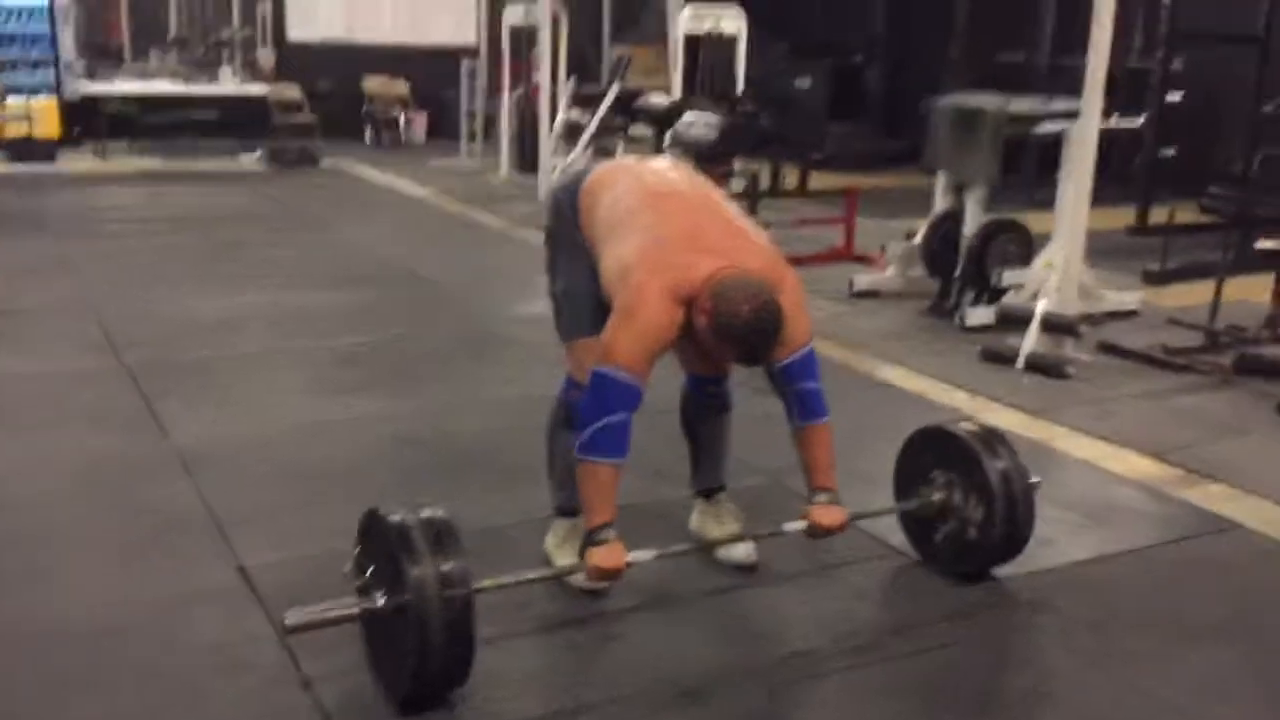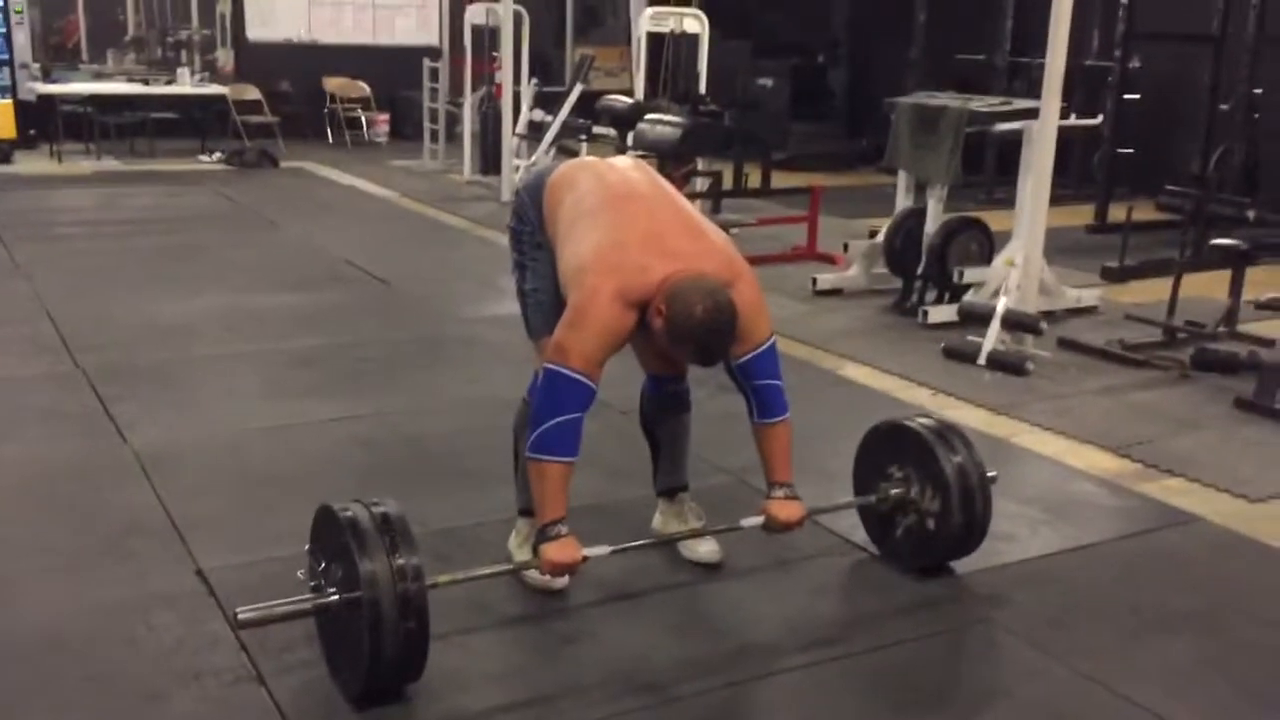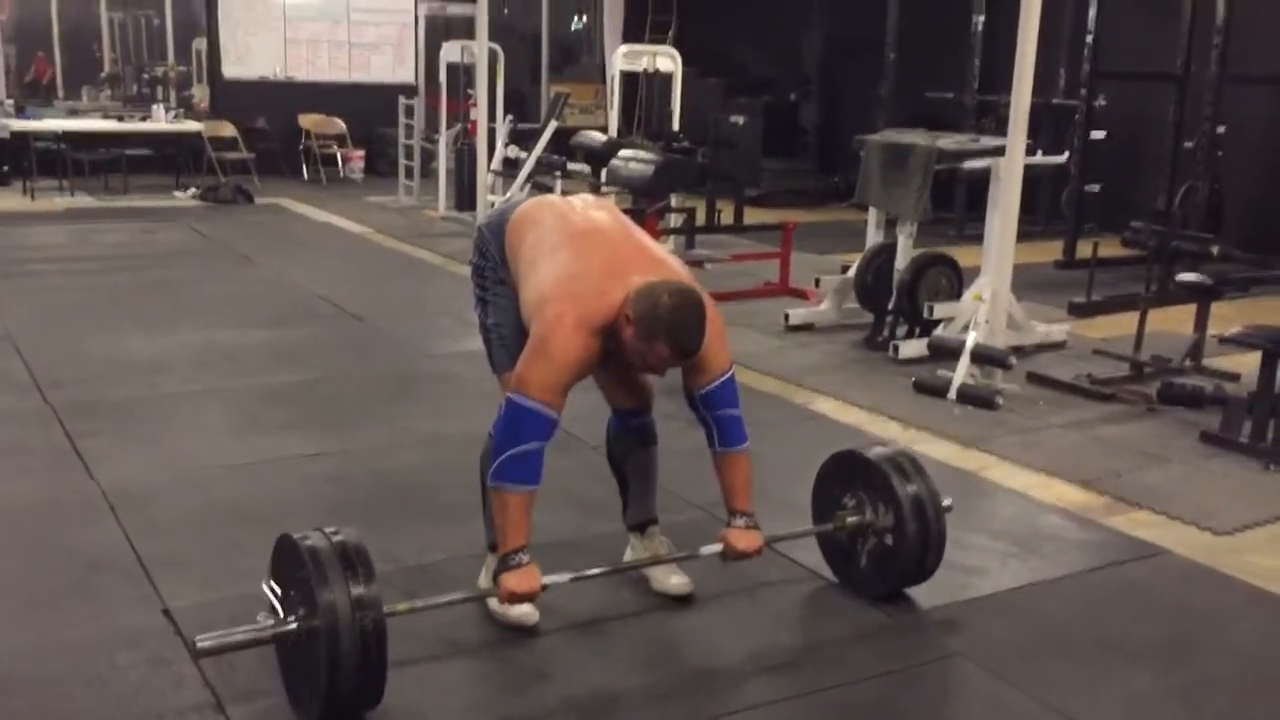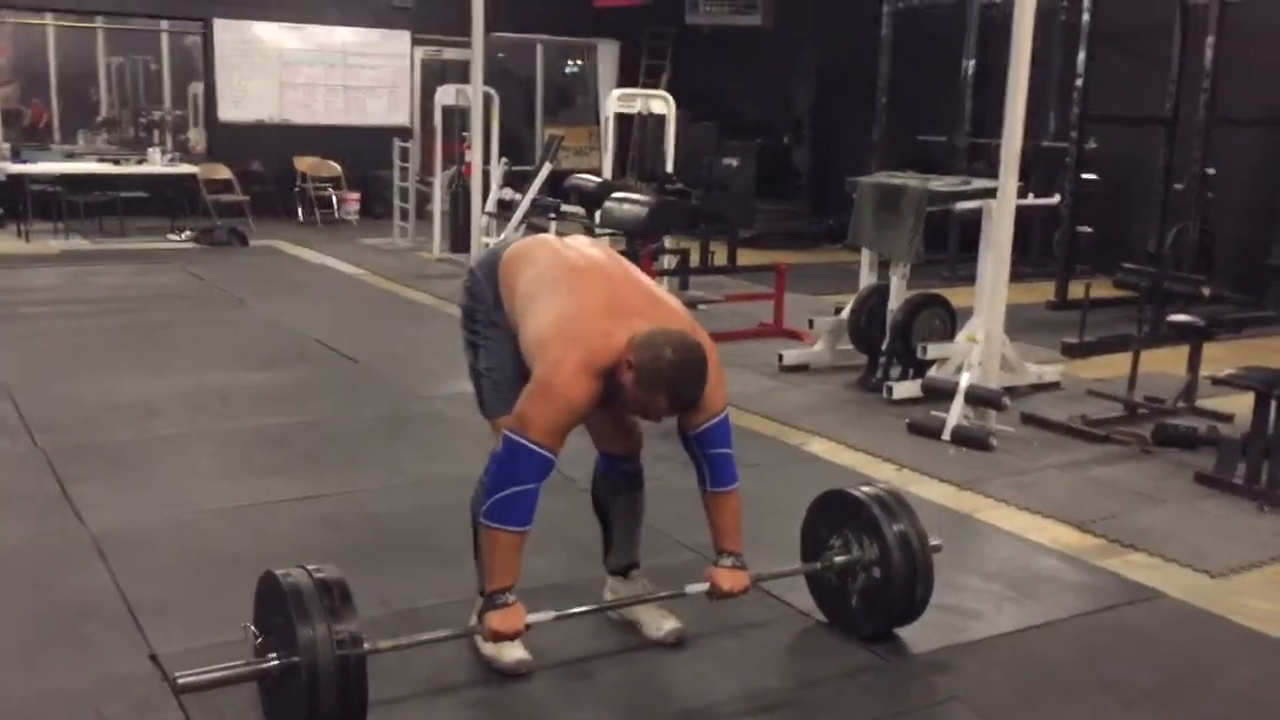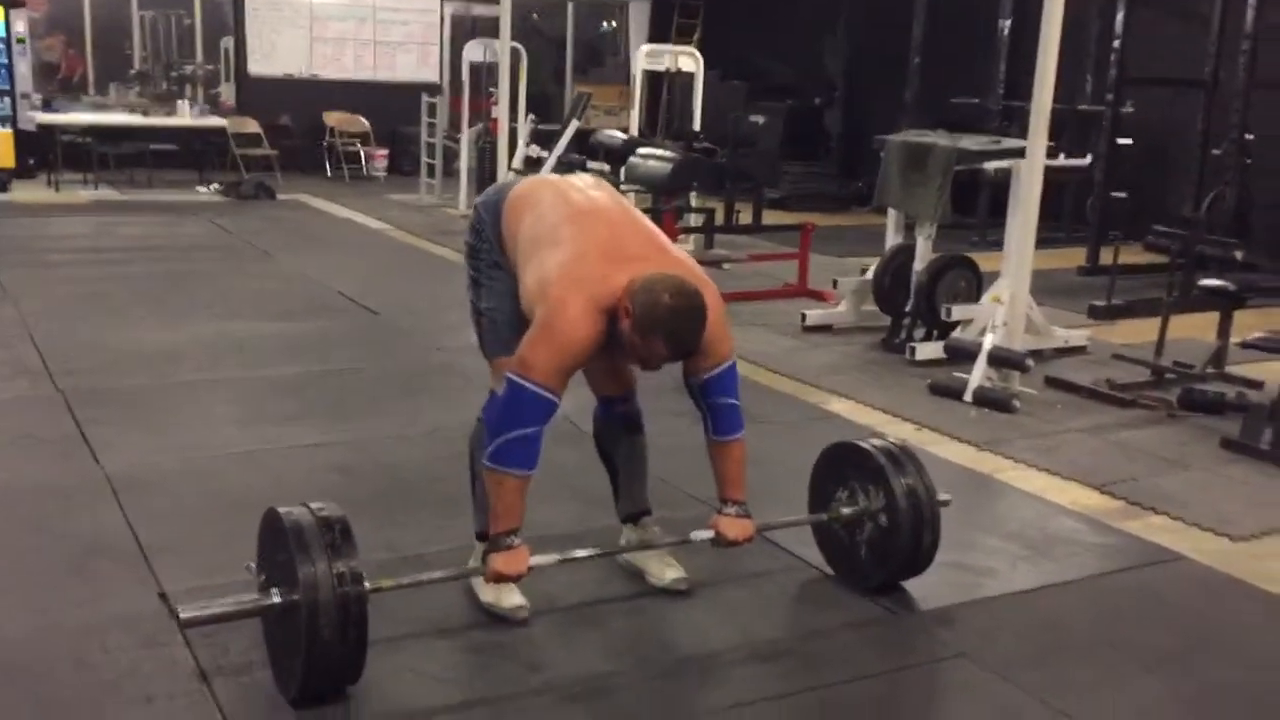
dt=1s
person 1, frame 1
left shoulder: (777, 283)
right shoulder: (653, 297)
left elbow: (802, 387)
right elbow: (606, 410)
left wrist: (824, 494)
right wrist: (600, 535)
right hip: (584, 206)
left knee: (709, 372)
right knee: (592, 376)
left ankle: (710, 503)
right ankle: (568, 521)
person 1, frame 2
left shoulder: (735, 285)
right shoulder: (606, 297)
left elbow: (764, 385)
right elbow: (559, 407)
left wrist: (782, 490)
right wrist: (554, 531)
left knee: (668, 373)
right knee: (558, 377)
left ankle: (674, 504)
right ankle: (531, 524)
person 1, frame 3
left shoulder: (694, 318)
right shoulder: (570, 327)
left elbow: (723, 414)
right elbow: (520, 437)
left wrist: (742, 517)
right wrist: (515, 559)
left knee: (634, 403)
right knee: (523, 409)
left ankle: (644, 537)
right ankle: (497, 559)
person 1, frame 4
left shoulder: (694, 353)
right shoulder: (572, 370)
left elbow: (715, 455)
right elbow: (515, 476)
left wrist: (730, 557)
right wrist: (501, 598)
right hip: (499, 287)
left knee: (623, 447)
right knee: (515, 454)
left ankle: (624, 581)
right ankle: (487, 607)
person 1, frame 5
left shoulder: (700, 302)
right shoulder: (574, 314)
left elbow: (721, 403)
right elbow: (517, 421)
left wrist: (734, 505)
right wrist: (507, 541)
right hip: (503, 225)
left knee: (618, 394)
right knee: (512, 395)
left ankle: (638, 529)
right ankle: (487, 546)
